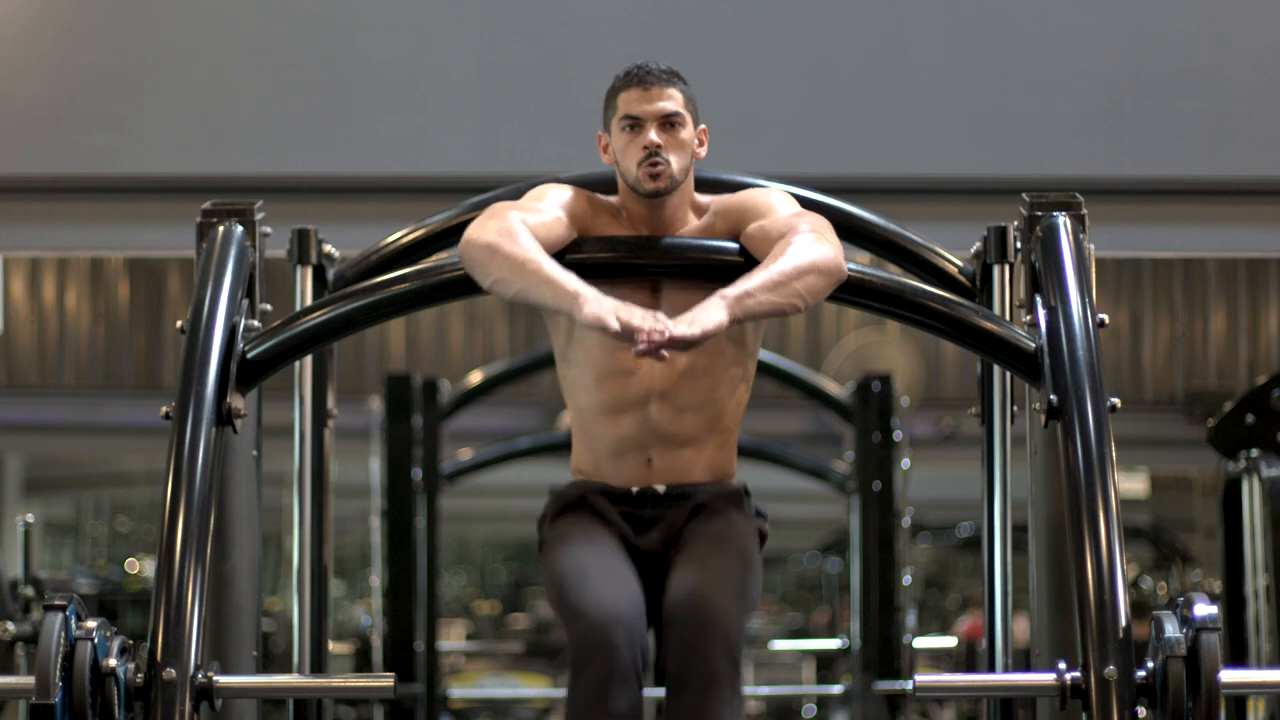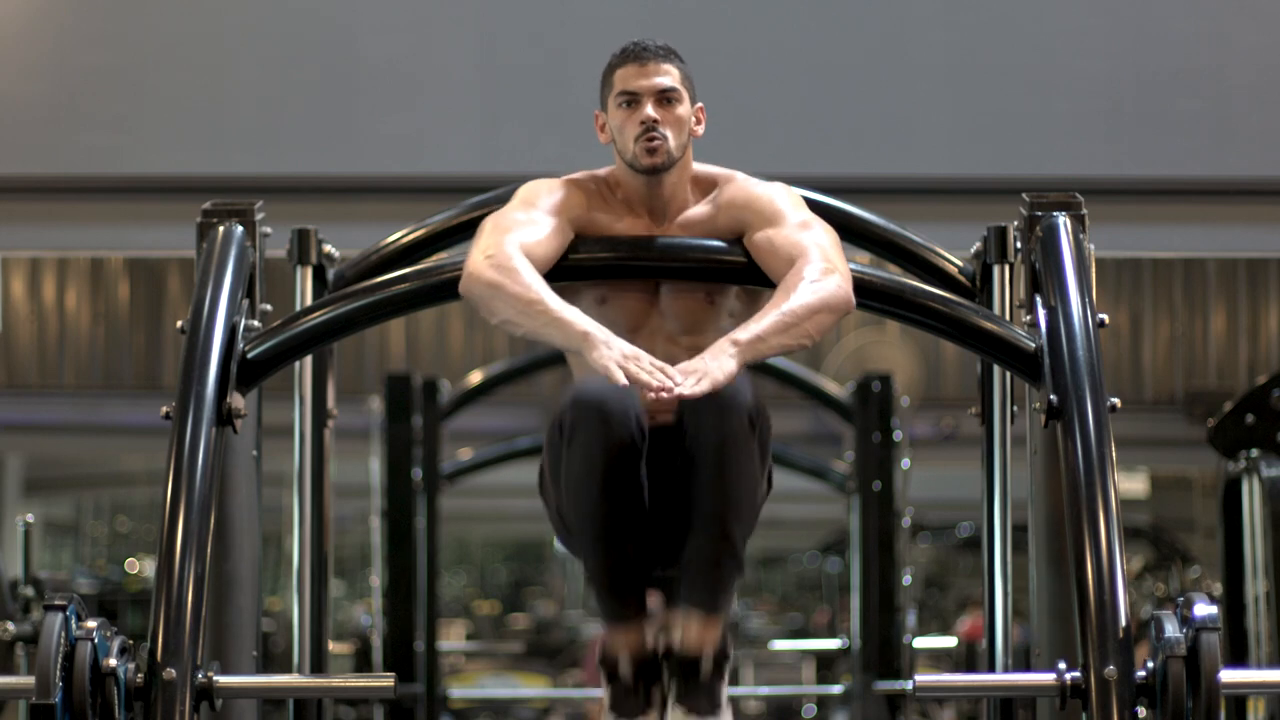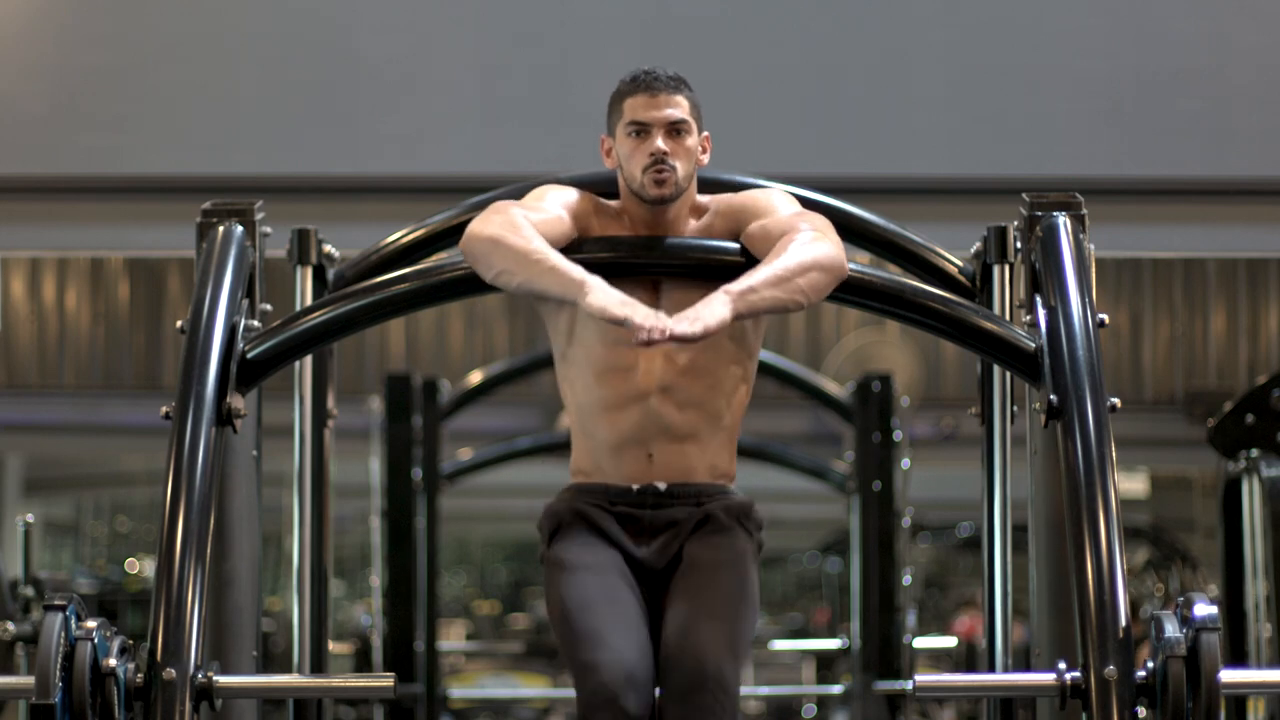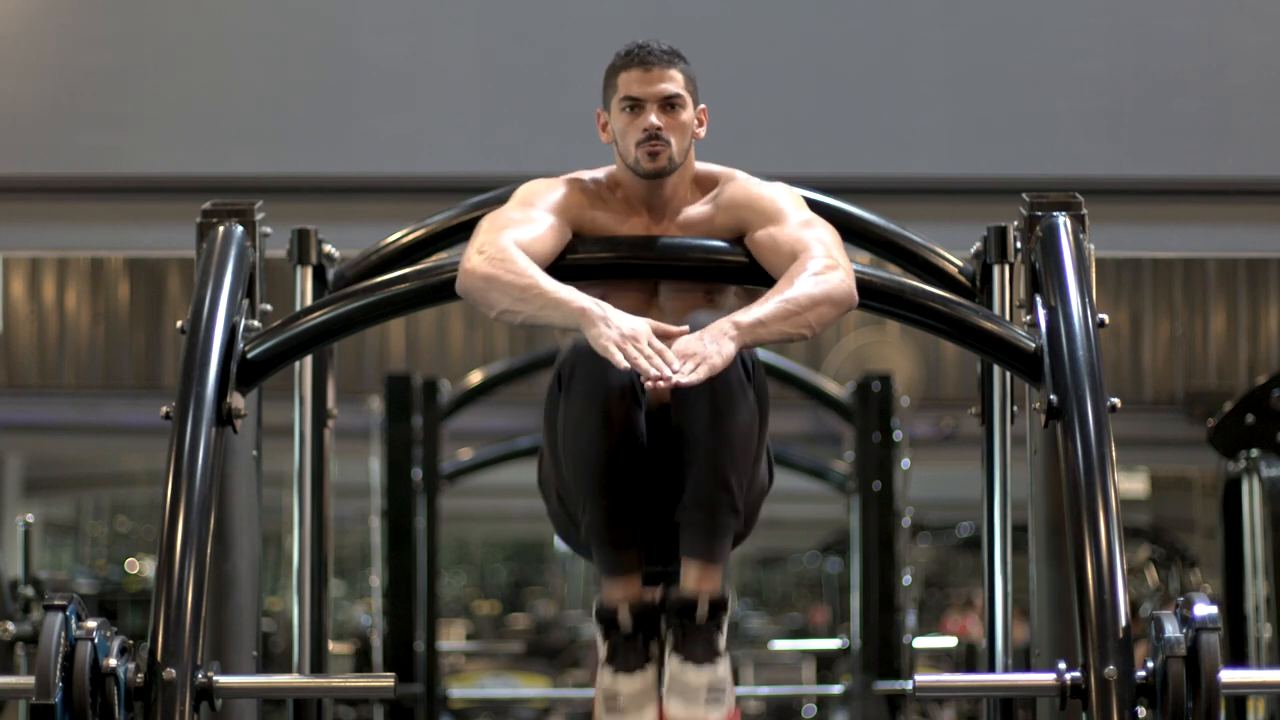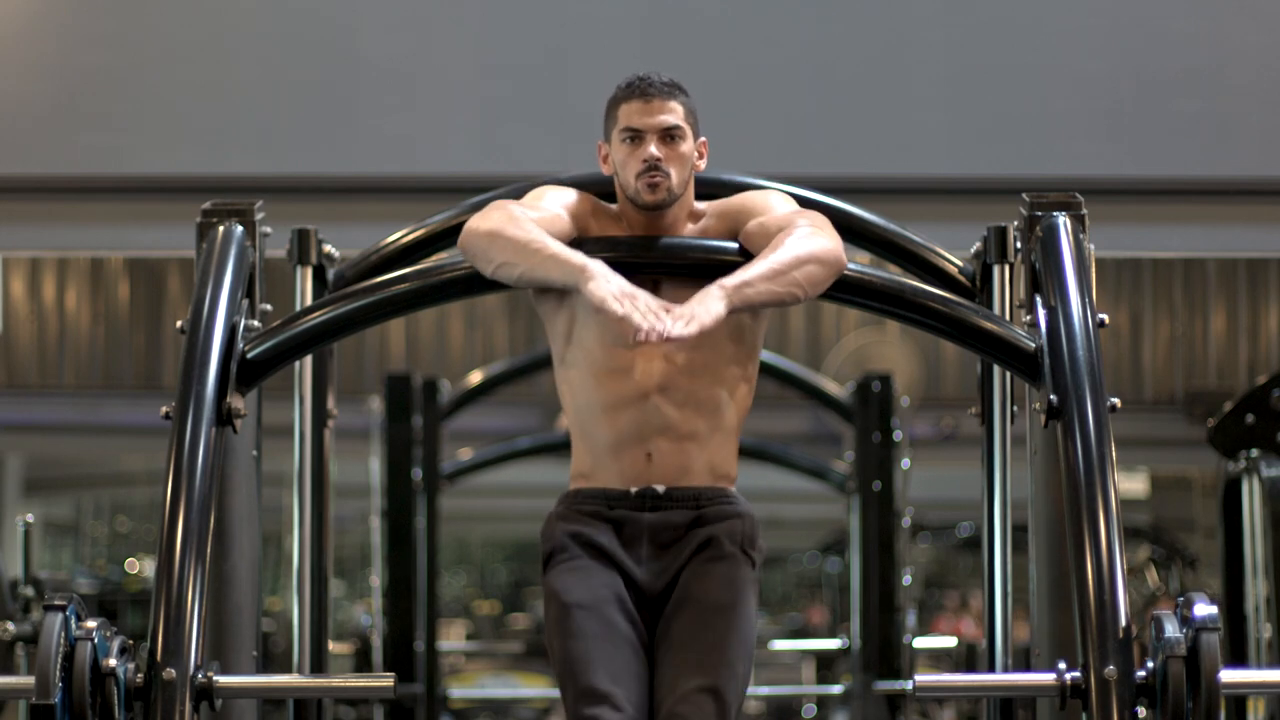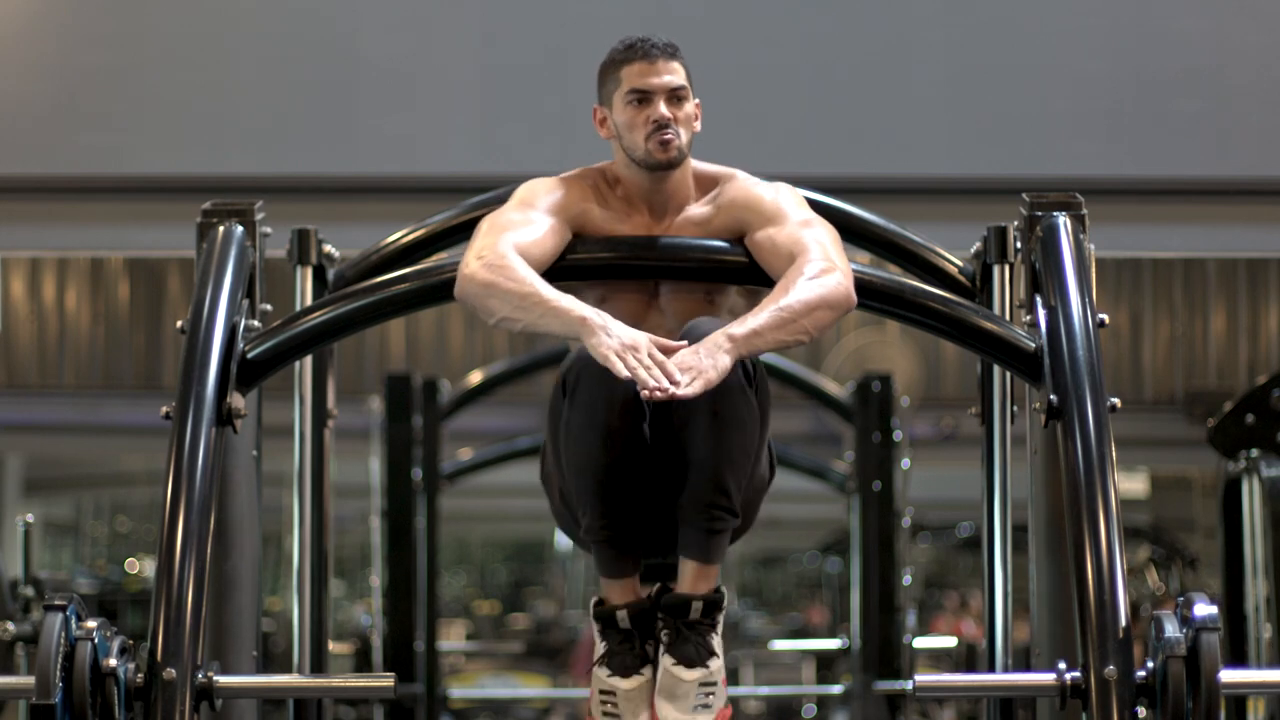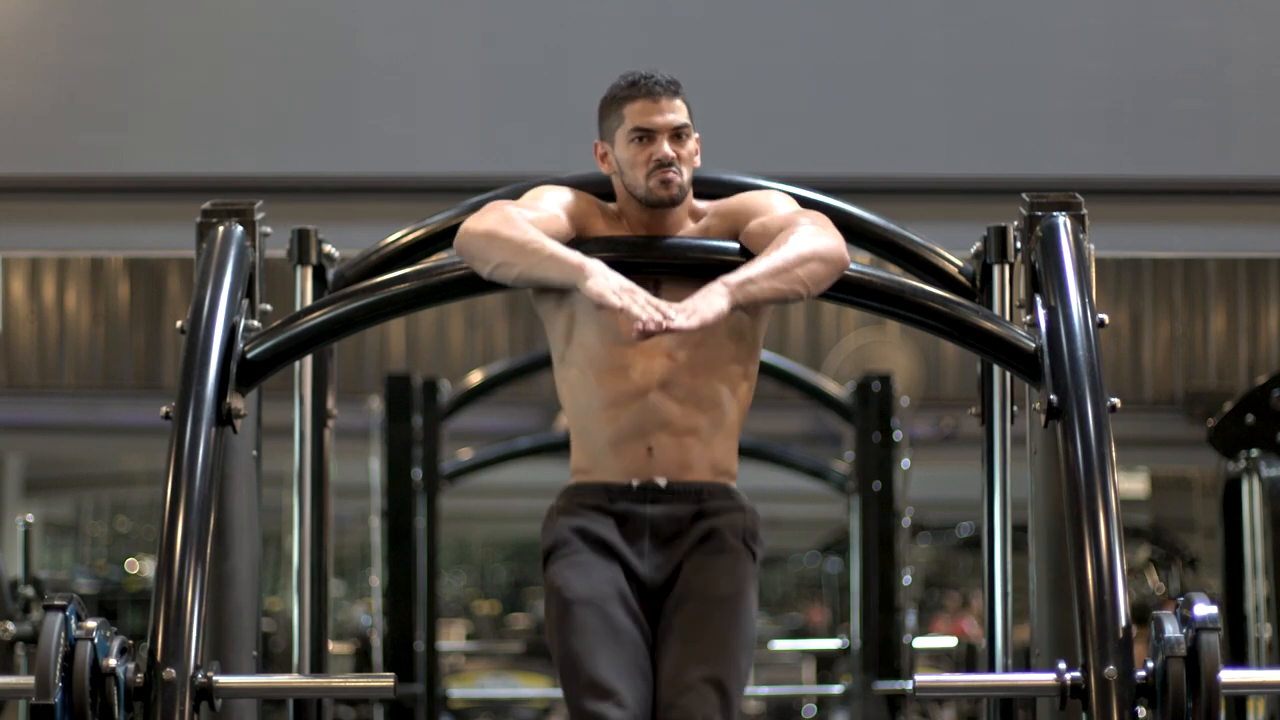
dt=0.5s
person 1, frame 1
left shoulder: (747, 216)
right shoulder: (571, 216)
left elbow: (824, 257)
right elbow: (482, 243)
left wrist: (718, 307)
right wrist: (588, 300)
left hip: (710, 515)
right hip: (595, 515)
left knee: (702, 616)
right knee: (603, 632)
person 1, frame 2
left shoulder: (747, 202)
right shoulder: (564, 201)
left elbow: (830, 286)
right elbow: (484, 274)
left wrist: (727, 349)
right wrist: (594, 339)
left hip: (711, 462)
right hip: (602, 462)
left knee: (729, 403)
right knee: (596, 406)
left ankle: (698, 660)
right ankle: (626, 658)
person 1, frame 3
left shoulder: (746, 216)
right shoulder: (571, 217)
left elbow: (825, 254)
right elbow: (484, 237)
left wrist: (724, 303)
right wrist: (593, 291)
left hip: (709, 521)
right hip: (593, 521)
person 1, frame 4
left shoulder: (746, 200)
right shoulder: (564, 199)
left elbow: (834, 282)
right elbow: (479, 271)
left wrist: (729, 331)
right wrist: (595, 314)
left hip: (712, 479)
right hip: (602, 478)
left knee: (725, 371)
right knee: (587, 368)
left ankle: (699, 615)
right ankle: (624, 618)
person 1, frame 5
left shoulder: (742, 220)
right shoulder: (568, 218)
left elbow: (823, 250)
right elbow: (483, 234)
left wrist: (717, 298)
right wrist: (593, 276)
left hip: (710, 529)
right hip: (590, 531)
person 1, frame 6
left shoulder: (747, 200)
right shoulder: (564, 199)
left elbow: (833, 284)
right elbow: (478, 276)
left wrist: (726, 342)
right wrist: (595, 325)
left hip: (711, 479)
right hip: (602, 482)
left knee: (726, 368)
right knee: (596, 378)
left ankle: (694, 602)
right ankle: (622, 608)
person 1, frame 7
left shoulder: (742, 220)
right shoulder: (569, 218)
left elbow: (825, 248)
right elbow: (478, 236)
left wrist: (721, 294)
right wrist: (592, 274)
left hip: (710, 524)
right hip: (590, 522)
